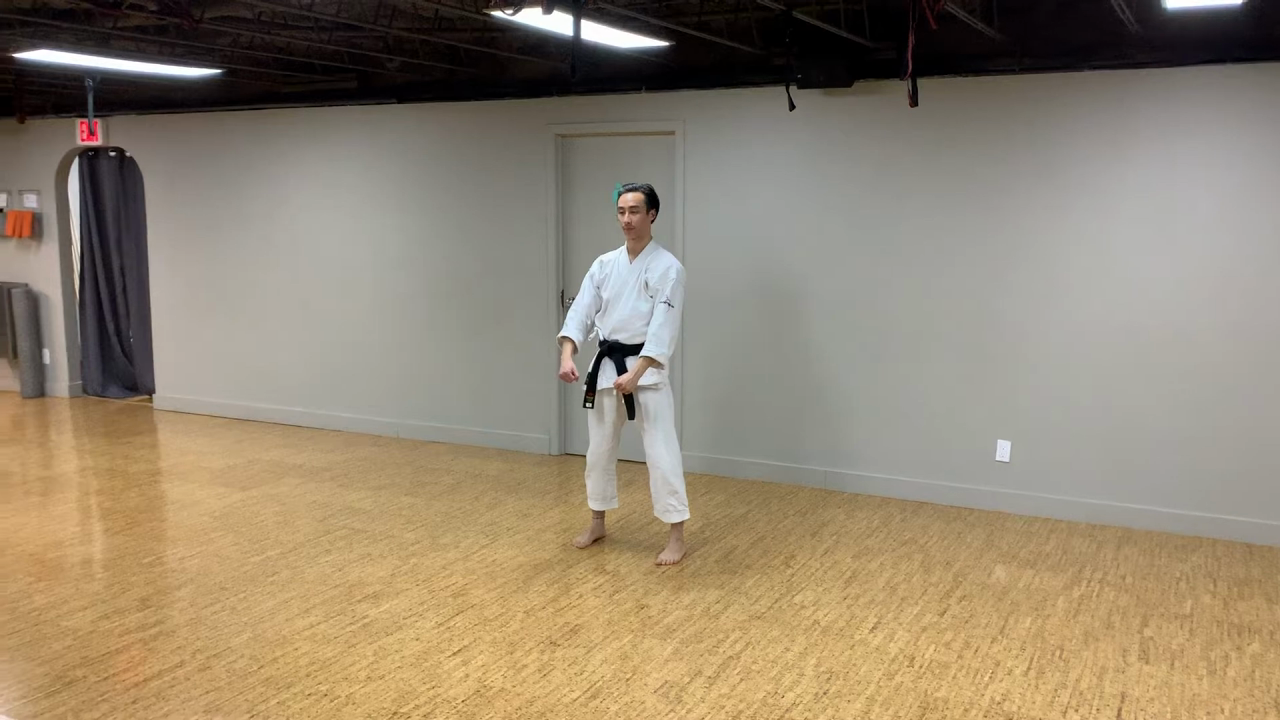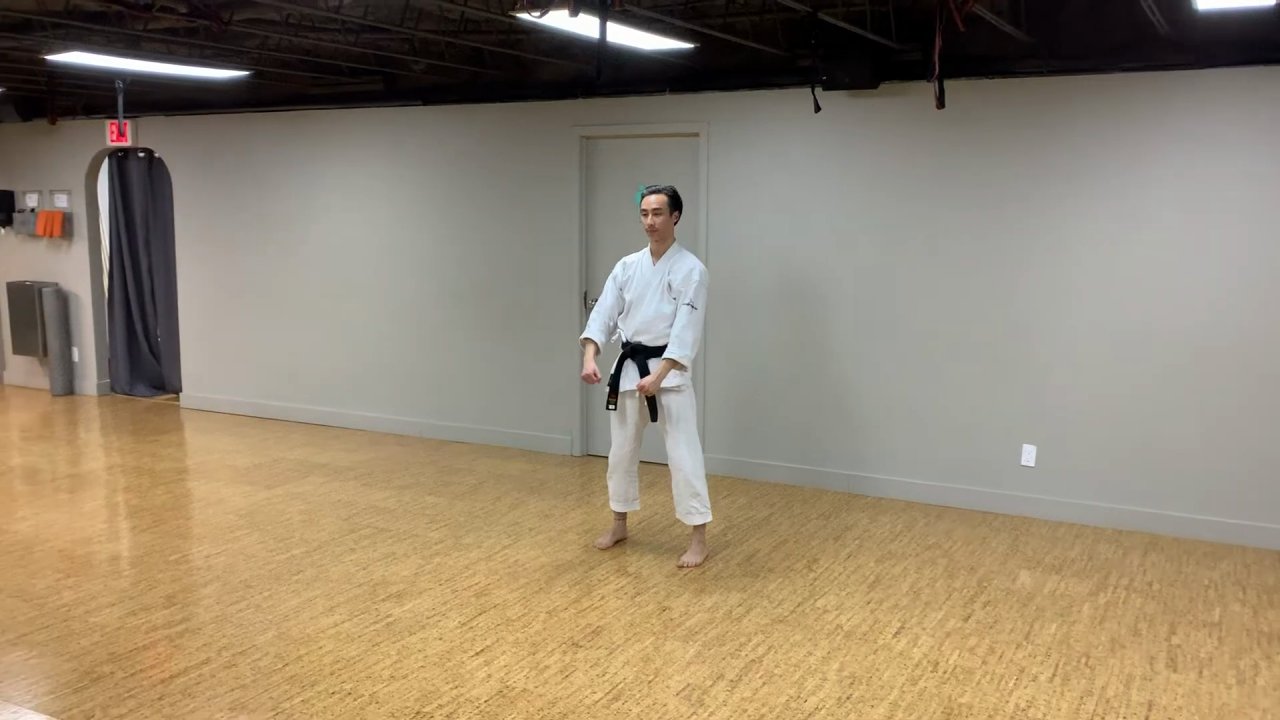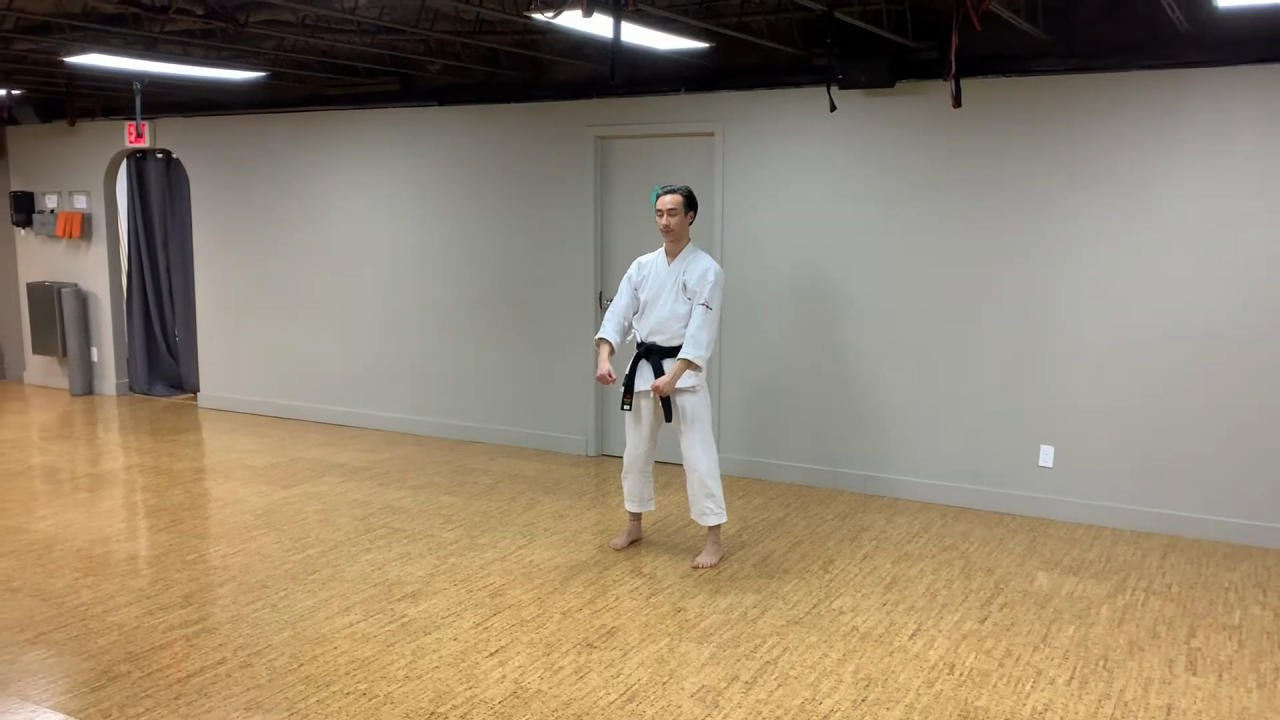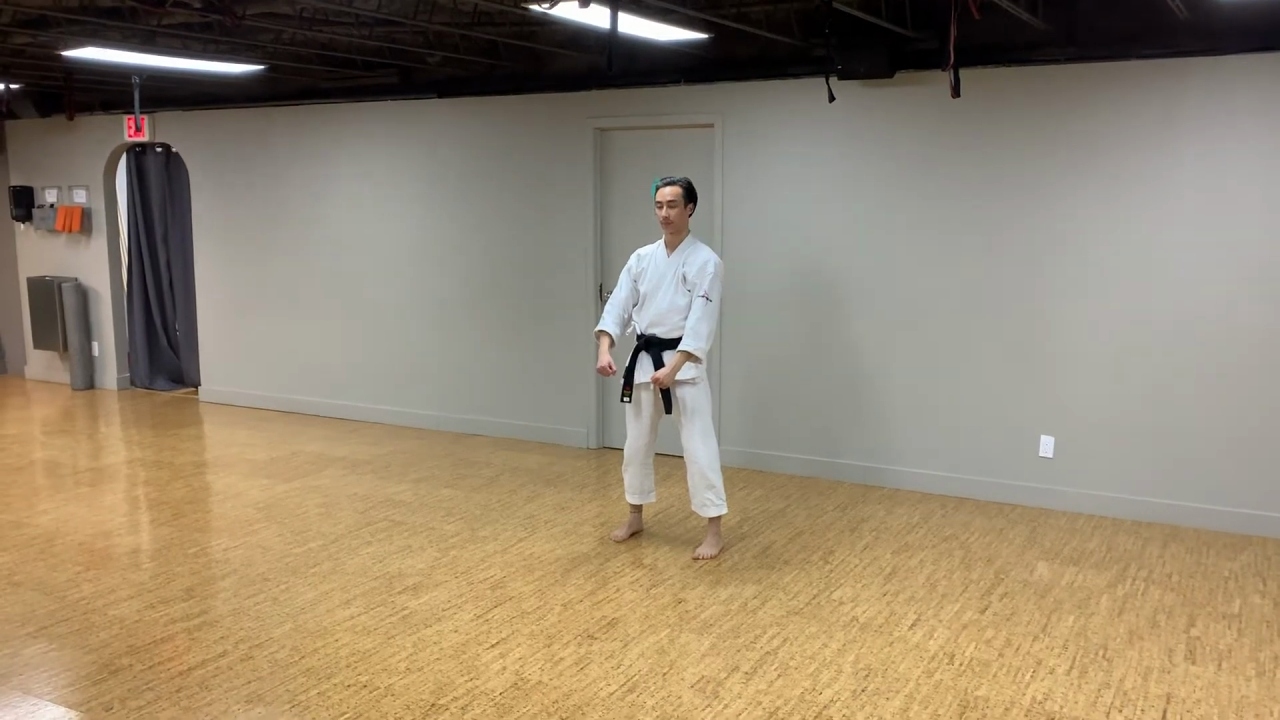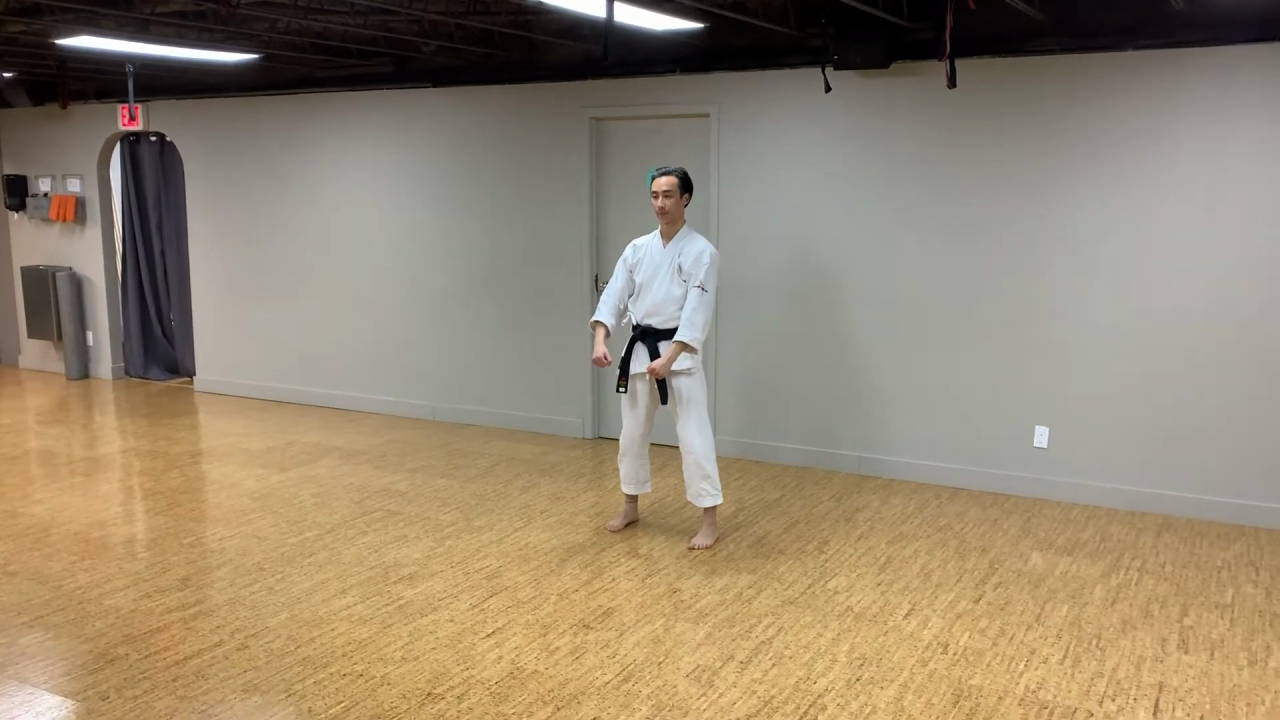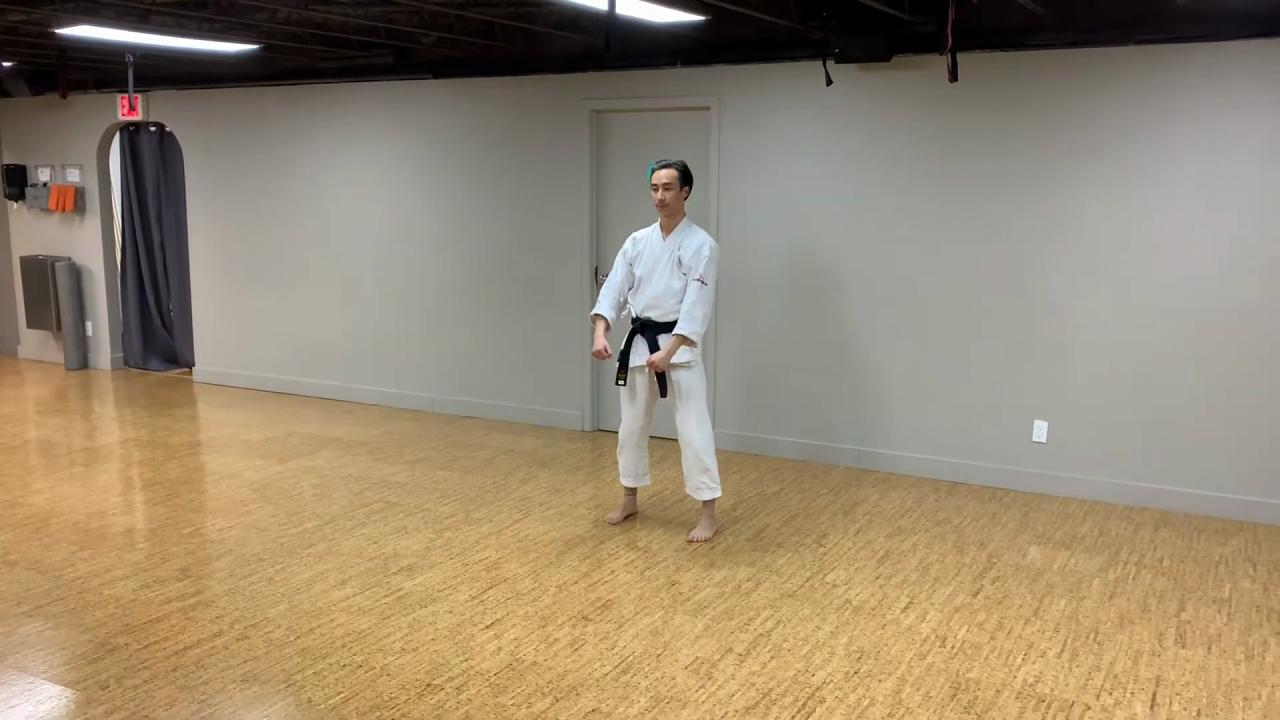
dt=0.4s
person 1, frame 1
left shoulder: (668, 267)
right shoulder: (604, 264)
left elbow: (664, 328)
right elbow: (581, 312)
left wrist: (635, 374)
right wrist: (567, 356)
left hip: (646, 369)
right hip: (605, 366)
left knee: (661, 452)
right knee: (599, 449)
left ankle: (677, 536)
right ankle: (597, 523)
person 1, frame 2
left shoulder: (690, 270)
right shoulder: (627, 266)
left elbow: (686, 331)
right elbow: (604, 314)
left wrist: (658, 376)
right wrist: (589, 358)
left hip: (669, 371)
right hip: (627, 368)
left knee: (683, 454)
right knee: (621, 450)
left ankle: (698, 538)
right ankle: (619, 524)
person 1, frame 3
left shoulder: (706, 269)
right shoulder: (642, 266)
left elbow: (702, 331)
right elbow: (619, 314)
left wrist: (673, 376)
right wrist: (604, 358)
left hip: (684, 370)
right hip: (642, 367)
left knee: (698, 454)
right knee: (637, 450)
left ankle: (713, 539)
right ankle: (634, 525)
person 1, frame 4
left shoulder: (705, 261)
right shoulder: (641, 258)
left elbow: (701, 323)
right elbow: (618, 306)
left wrist: (673, 368)
right wrist: (604, 350)
left hip: (684, 363)
right hip: (642, 360)
left knee: (698, 446)
right knee: (637, 442)
left ankle: (714, 530)
right ankle: (635, 516)
person 1, frame 5
left shoulder: (701, 251)
right shoulder: (637, 248)
left elbow: (697, 313)
right elbow: (614, 297)
left wrist: (669, 359)
right wrist: (600, 341)
left hip: (680, 353)
right hip: (638, 350)
left knee: (694, 435)
right knee: (632, 432)
left ankle: (709, 519)
right ankle: (630, 507)
person 1, frame 6
left shoulder: (701, 245)
right shoulder: (637, 241)
left elbow: (696, 306)
right elbow: (614, 289)
left wrist: (668, 352)
right wrist: (600, 334)
left hip: (679, 346)
right hip: (637, 343)
left knee: (693, 429)
right knee: (632, 425)
left ankle: (708, 512)
right ankle: (629, 499)
